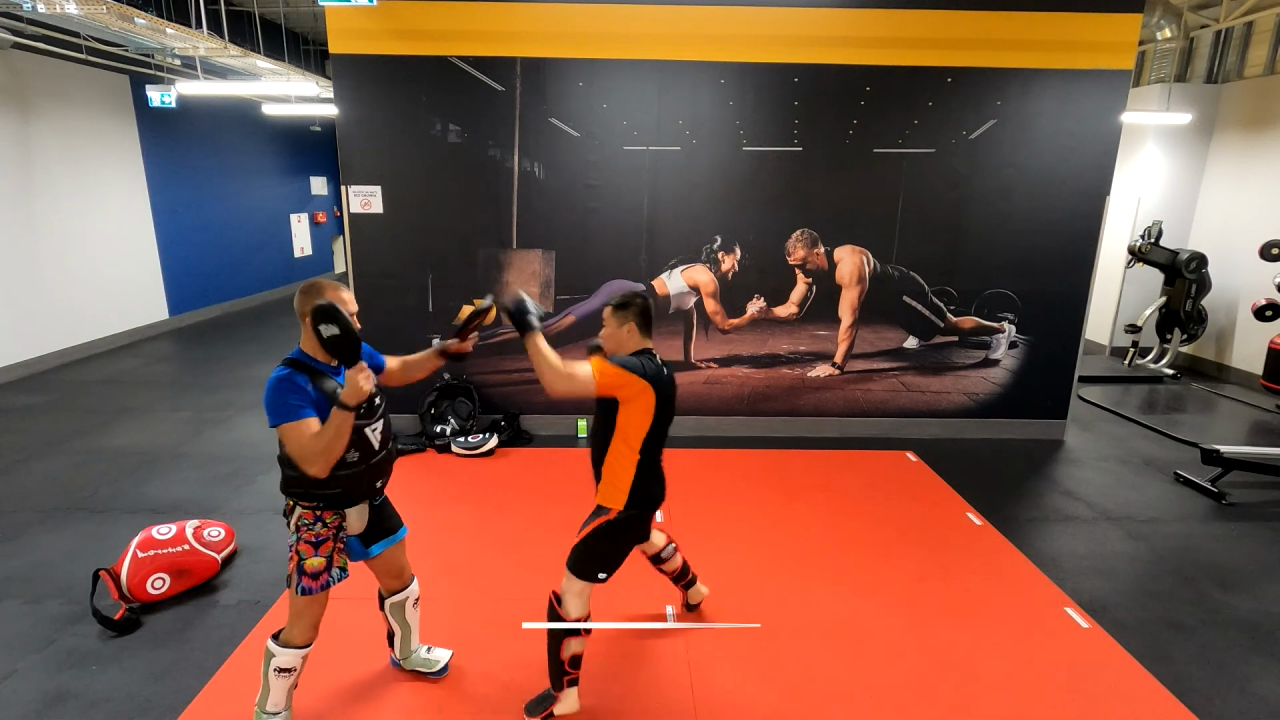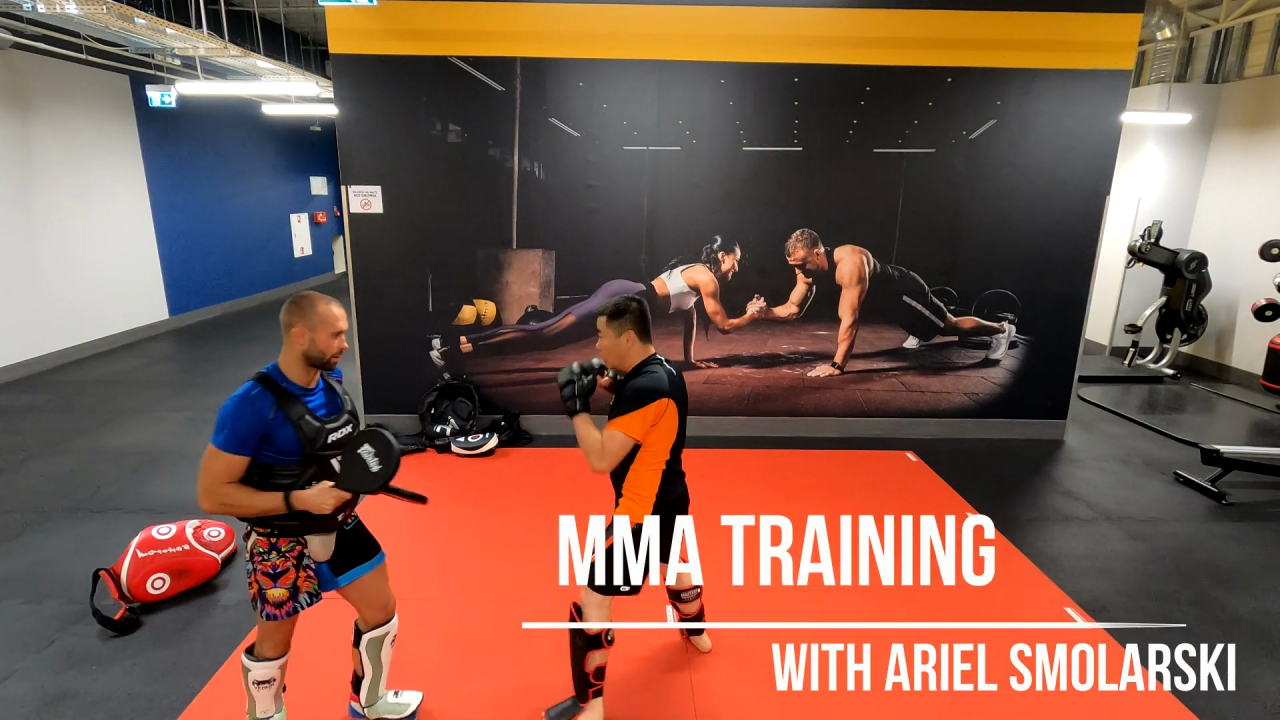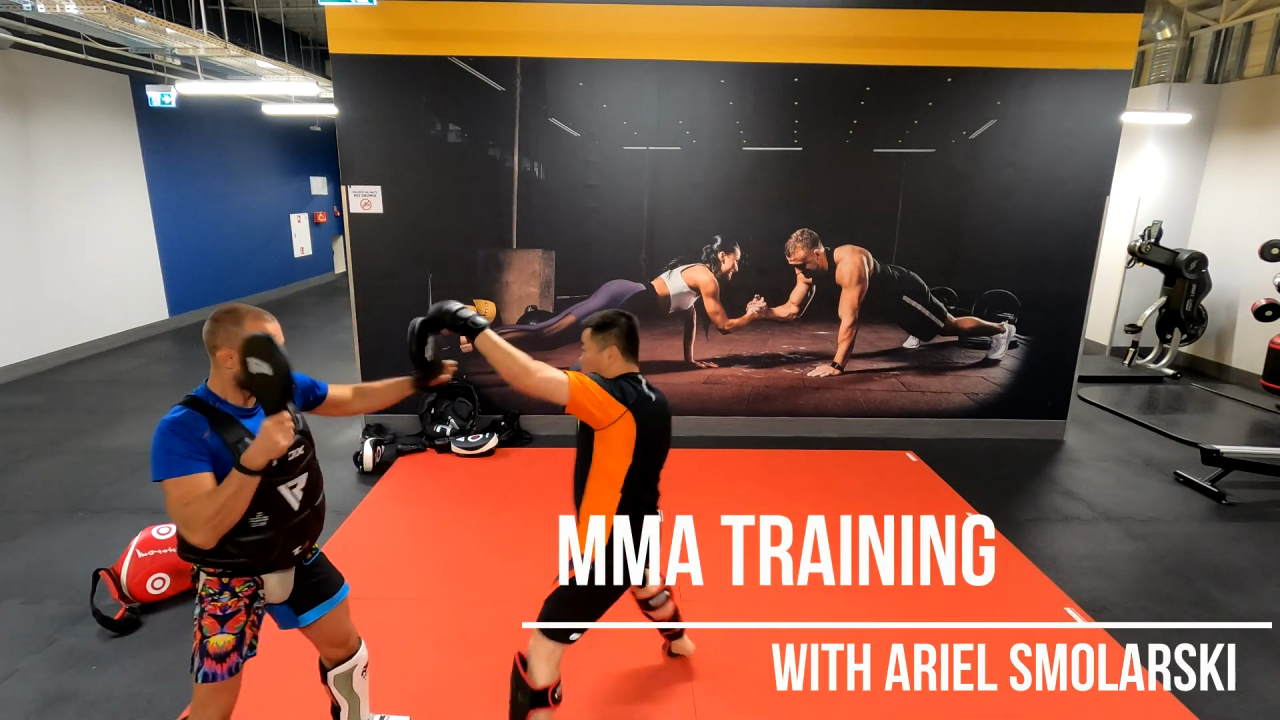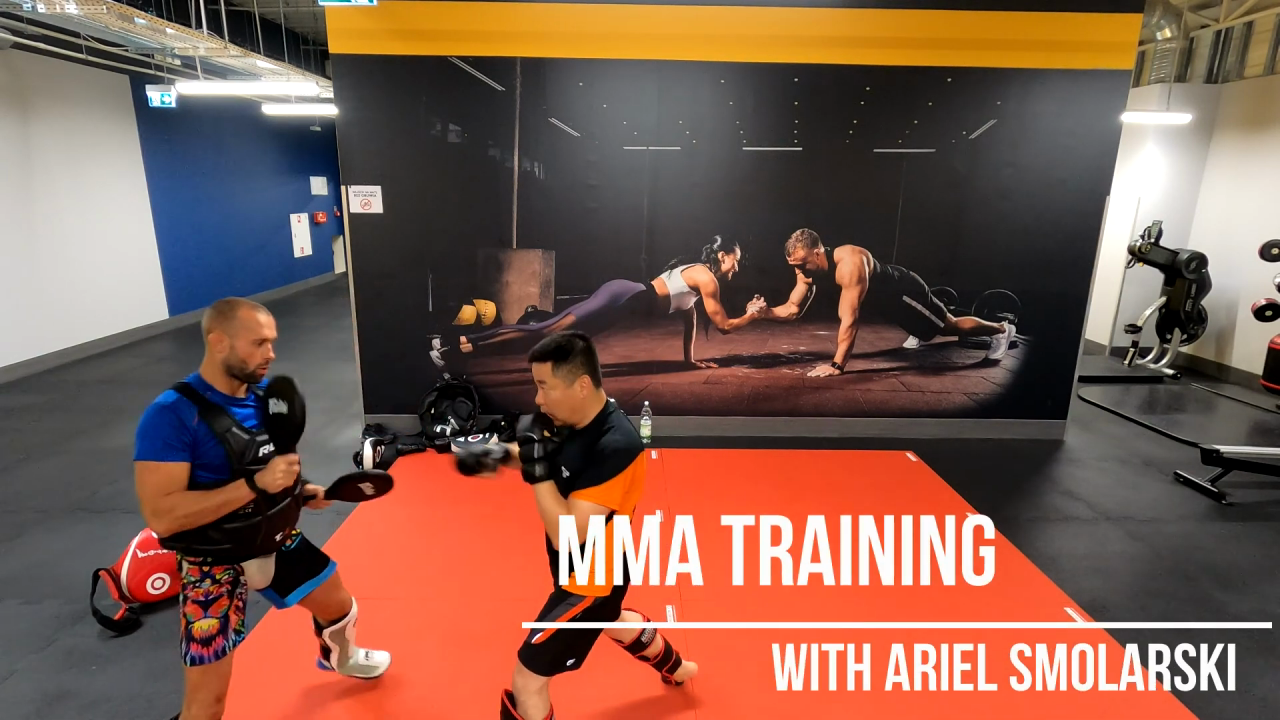
dt=1s
person 1, frame 1
left shoulder: (352, 354)
right shoulder: (287, 384)
left elbow: (401, 369)
right elbow: (317, 463)
left wrist: (445, 349)
right wrist: (345, 407)
left hip: (367, 500)
right hip: (321, 515)
left knee: (399, 578)
right knee: (303, 625)
left ankle: (407, 652)
person 1, frame 2
left shoulder: (330, 379)
right shoulder: (251, 405)
right elbow: (212, 495)
right wrist: (296, 500)
left hip: (338, 524)
right hip: (281, 540)
left knee: (381, 611)
right knee: (274, 641)
person 1, frame 3
right shoulder: (181, 430)
left elbow: (353, 398)
right elbow: (201, 532)
left wrist: (418, 380)
right wrist: (252, 462)
left hip: (297, 558)
right hip: (234, 580)
left knee: (342, 645)
person 1, frame 4
left shoulder: (260, 394)
right shoulder: (169, 416)
right elbow: (161, 514)
left wrist: (303, 489)
right wrist: (256, 485)
left hip: (279, 545)
right hip: (214, 570)
left knee: (338, 605)
left ankle: (341, 659)
person 2, frame 1
left shoulder: (636, 373)
right shoulder: (658, 369)
left elbow: (559, 383)
left wrist: (530, 326)
left hip: (622, 500)
right hip: (647, 490)
left knee: (571, 589)
right knee: (645, 540)
right ankle: (691, 590)
person 2, frame 2
left shoulder: (645, 387)
right shoulder: (663, 371)
left elbow: (601, 459)
left wrist: (578, 406)
right wrist: (611, 389)
left hip: (643, 512)
right hip: (669, 502)
left knee: (592, 599)
right knee: (670, 565)
right ankle: (697, 632)
person 2, frame 3
left shoulder: (612, 396)
right shoulder: (655, 400)
left elbow: (530, 377)
left wrist: (473, 325)
left hip: (607, 546)
right hip: (640, 533)
left knee: (540, 653)
right knee: (644, 580)
right ankle: (677, 640)
person 2, frame 4
left shoulder: (616, 448)
right shoulder: (576, 417)
left elbow: (571, 537)
right elbow: (549, 460)
left wrist: (538, 472)
right wrist: (501, 455)
left hip: (589, 580)
right hip: (598, 568)
left knee: (527, 680)
right knee: (611, 620)
right ankle: (673, 666)
person 3, frame 1
left shoulder: (695, 272)
right shoulder: (707, 278)
left elbow: (689, 316)
right elbow: (724, 324)
left wrist: (690, 359)
right wrist: (751, 315)
left hip: (623, 295)
right hip: (621, 299)
left knee: (547, 332)
right knee: (545, 333)
person 3, frame 2
left shoulder: (695, 272)
right shoulder: (707, 278)
left elbow: (690, 316)
right elbow: (724, 324)
left wrist: (690, 358)
right wrist: (752, 314)
left hip: (620, 297)
right hip: (622, 300)
left knee: (545, 334)
right knee: (546, 335)
left ankle: (460, 342)
right ankle: (455, 347)
person 3, frame 3
left shoulder: (698, 273)
right shoulder: (707, 278)
left elbow: (690, 315)
right elbow: (724, 325)
left wrist: (690, 359)
right wrist: (752, 314)
left hip: (624, 295)
right hip: (623, 300)
left knee: (549, 333)
right knee: (548, 335)
left ankle: (467, 341)
right ankle: (464, 345)
person 3, frame 4
left shoulder: (694, 273)
right shoulder: (707, 278)
left elbow: (690, 317)
right elbow: (724, 325)
left wrist: (690, 359)
right wrist: (752, 315)
left hip: (622, 295)
right hip: (624, 299)
left knee: (546, 333)
right knee: (547, 335)
left ankle: (458, 343)
right ankle: (458, 345)
person 4, frame 1
left shoulder: (849, 264)
right shoulder: (808, 268)
left elbow: (849, 319)
right elbow: (793, 309)
left wrist: (837, 365)
right wrist: (765, 312)
left hip: (904, 290)
right hip: (886, 293)
left knee: (949, 326)
left ankle: (1001, 330)
right ankle: (919, 334)
person 4, frame 2
left shoulder: (850, 264)
right shoulder: (808, 268)
left elbow: (849, 318)
right elbow: (793, 308)
left wrist: (837, 365)
right wrist: (764, 312)
left hip: (904, 290)
right hip: (887, 293)
left knee: (949, 326)
left ankle: (1001, 330)
right ankle: (919, 333)
person 4, frame 3
left shoulder: (849, 264)
right shoulder: (808, 268)
left elbow: (849, 319)
right elbow: (793, 309)
left wrist: (837, 365)
right wrist: (764, 312)
left hip: (904, 290)
right hip: (886, 294)
left knee: (948, 327)
left ankle: (1001, 330)
right ankle: (918, 334)
person 4, frame 4
left shoulder: (849, 264)
right shoulder: (808, 268)
left elbow: (849, 319)
right elbow: (793, 309)
left wrist: (837, 365)
right wrist: (765, 313)
left hip: (904, 290)
right hip: (886, 294)
left knee: (949, 326)
left ankle: (1001, 330)
right ankle: (919, 334)
